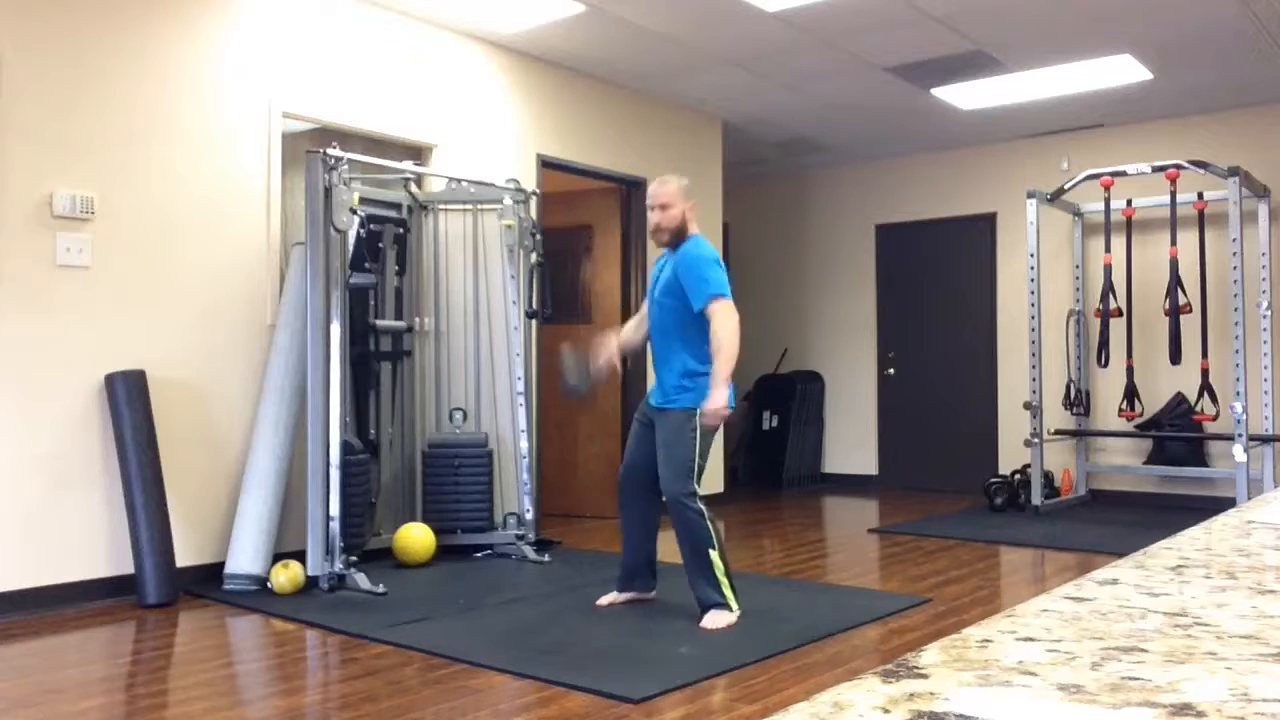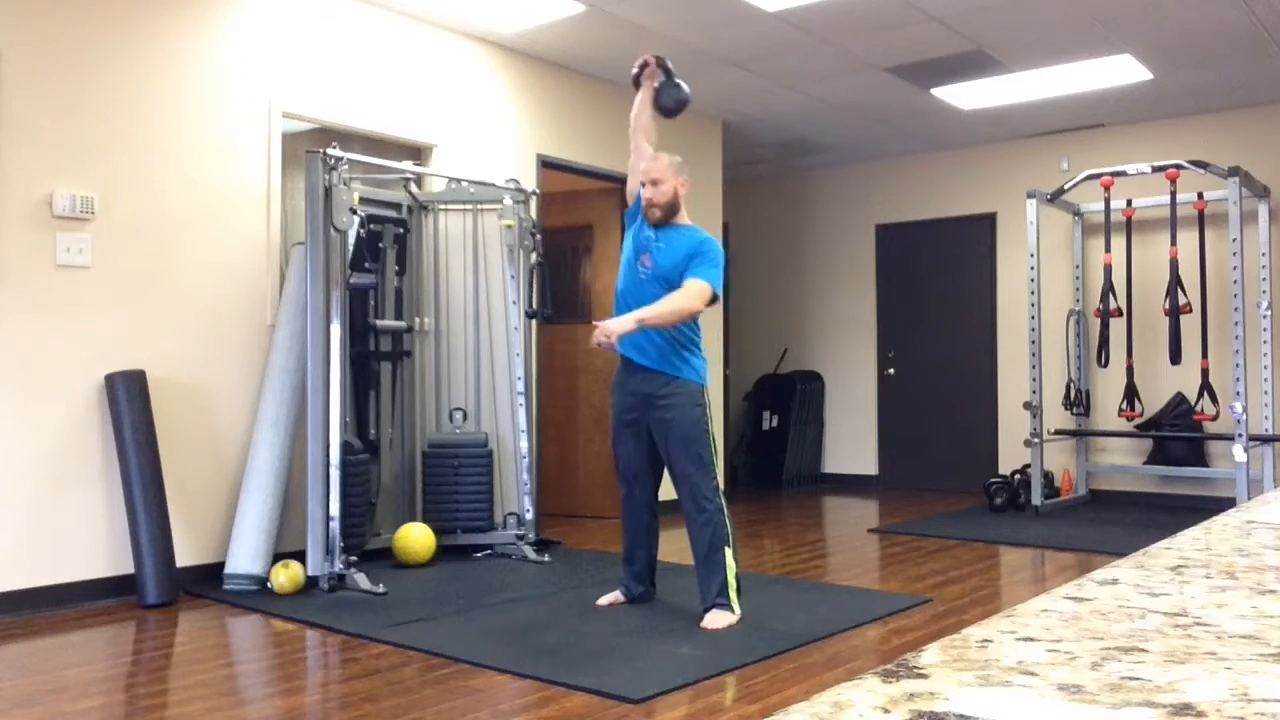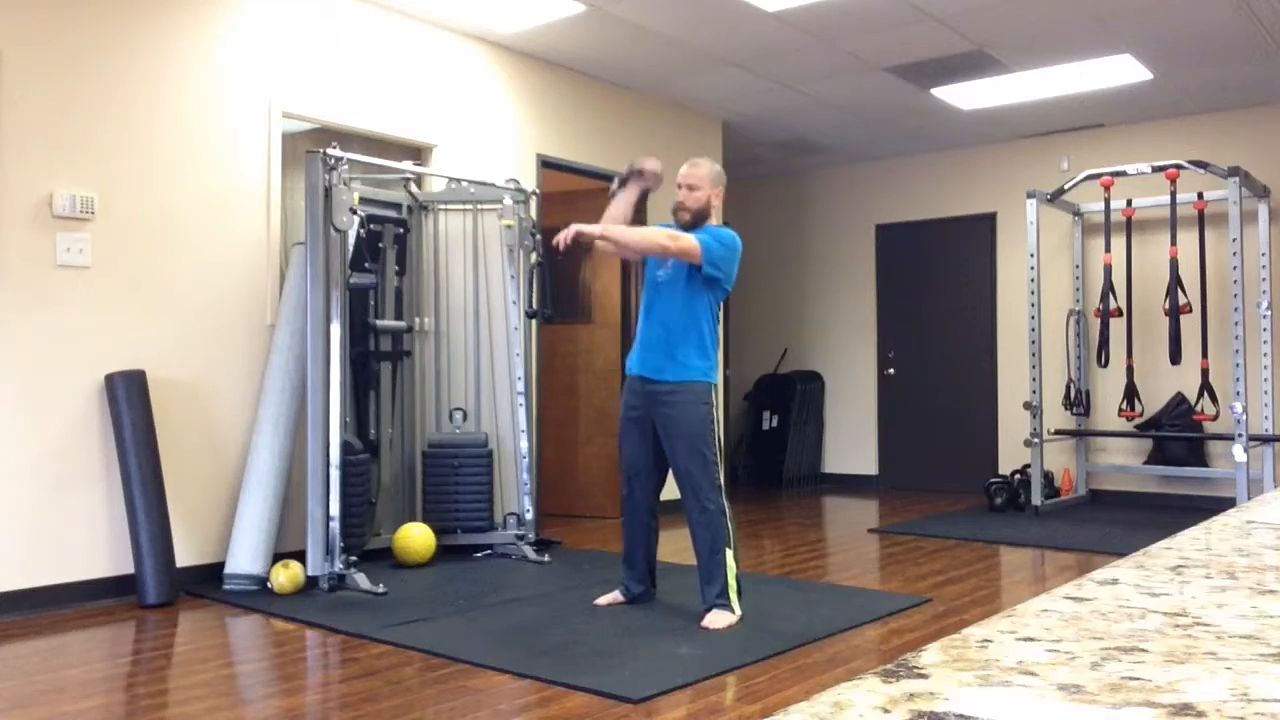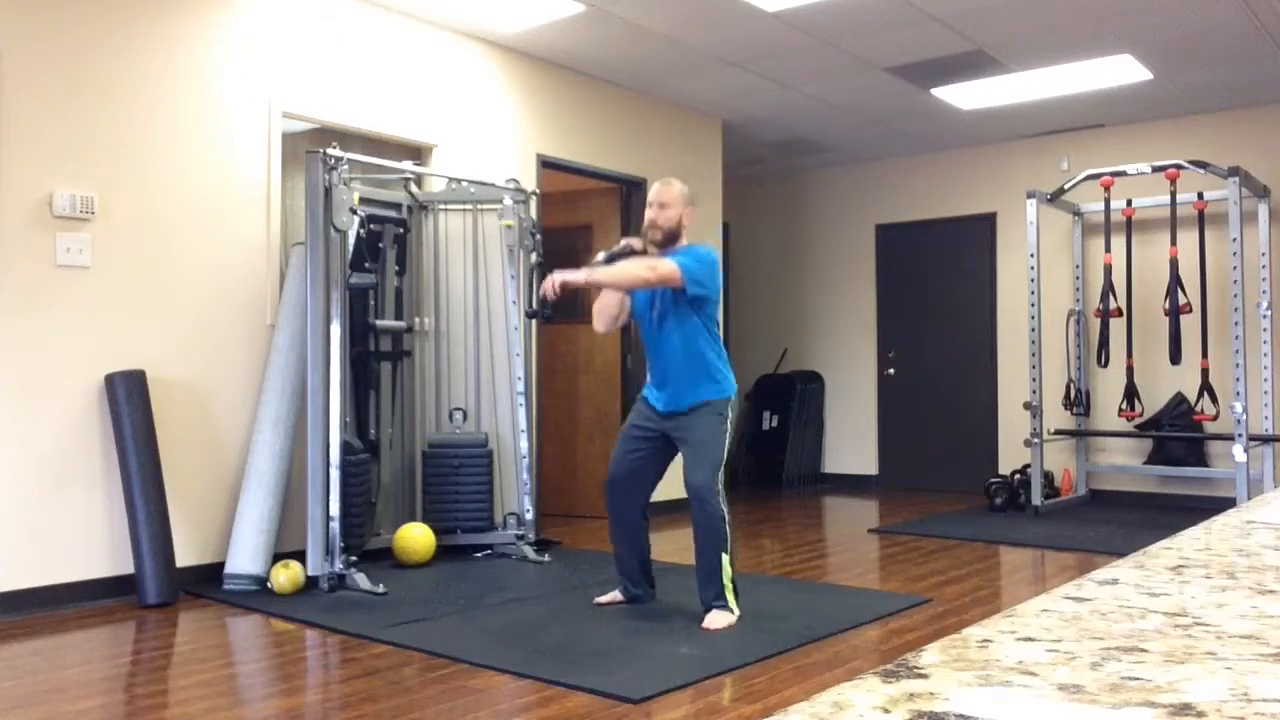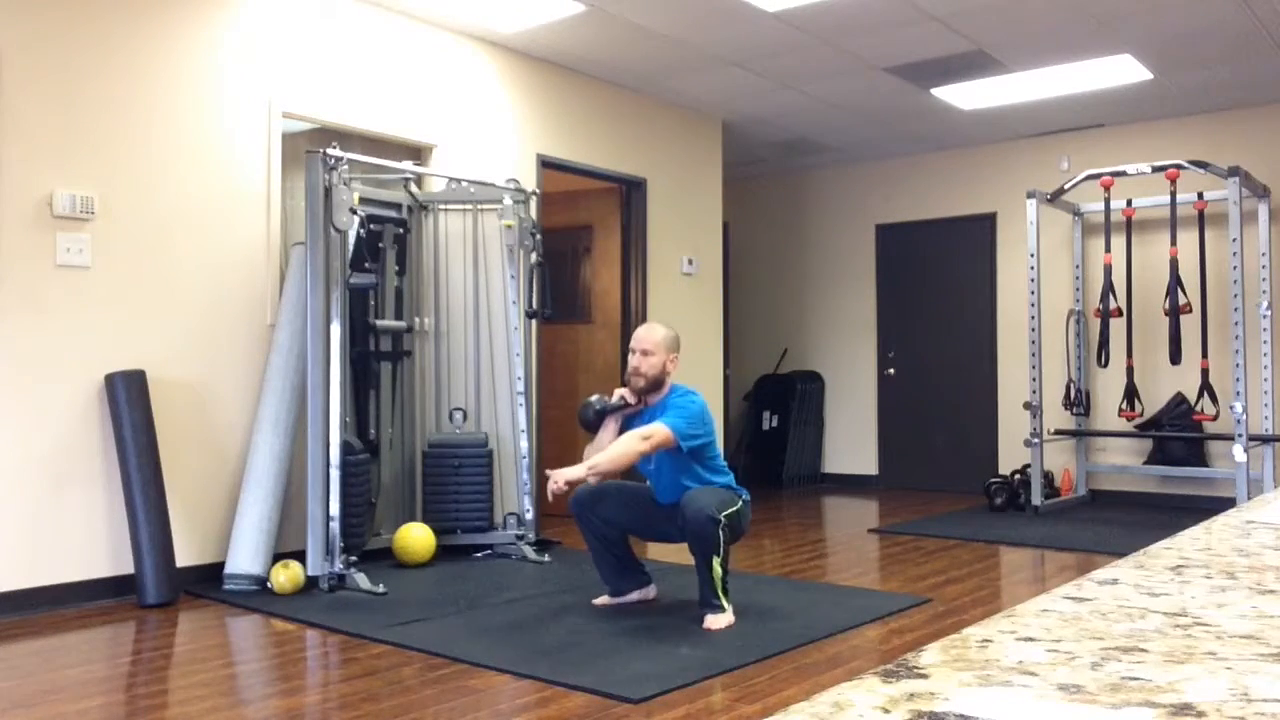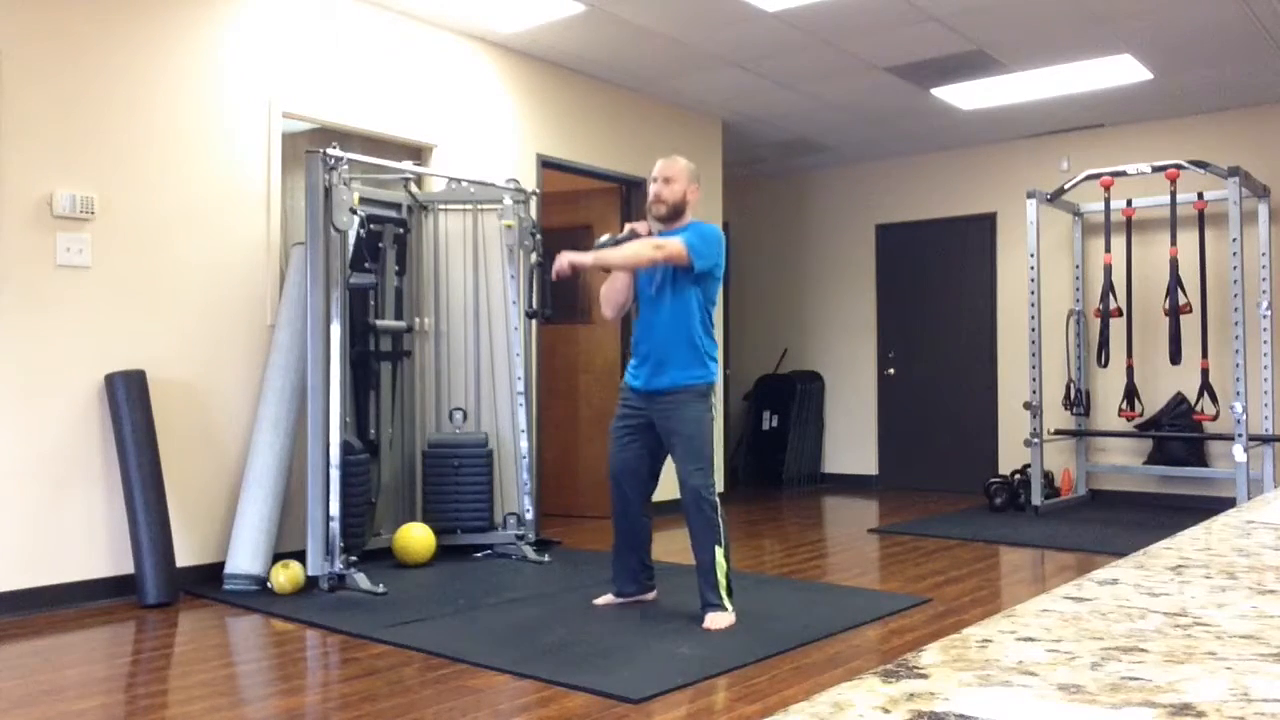
dt=0.7s
person 1, frame 1
left shoulder: (697, 257)
right shoulder: (666, 262)
left elbow: (724, 318)
right elbow: (646, 319)
left wrist: (720, 387)
right wrist: (616, 346)
left hip: (692, 402)
right hip: (659, 399)
left knee: (678, 491)
right knee: (635, 486)
left ankle: (720, 599)
right ankle: (636, 581)
person 1, frame 2
left shoulder: (703, 246)
right shoulder: (637, 223)
left elbow: (690, 300)
right elbow: (638, 140)
left wrist: (631, 320)
right wrist: (646, 87)
left hip: (677, 384)
right hip: (630, 378)
left knee: (699, 493)
right knee: (635, 490)
left ankle: (722, 599)
right ankle: (637, 585)
person 1, frame 3
left shoulder: (723, 242)
right shoulder: (663, 241)
left elbow: (668, 241)
right elbow: (614, 231)
left wrist: (592, 231)
right wrist: (635, 185)
left hip: (688, 386)
right hip: (640, 381)
left knee: (702, 494)
right knee: (636, 490)
left ankle: (723, 598)
right ankle: (636, 583)
person 1, frame 4
left shoulder: (700, 260)
right shoulder: (640, 262)
left elbow: (650, 274)
right elbow: (603, 323)
left wrist: (580, 276)
right wrist: (619, 263)
left hip: (706, 402)
right hip: (656, 401)
left knee: (703, 490)
right knee: (620, 484)
left ankle: (721, 600)
right ankle: (636, 585)
person 1, frame 5
left shoulder: (688, 407)
right shoulder: (630, 408)
left elbow: (644, 442)
right elbow: (596, 474)
left wrist: (579, 471)
right wrist: (613, 416)
left hip: (719, 502)
left knee: (698, 508)
right knee: (586, 500)
left ankle: (717, 603)
right ankle: (631, 583)
person 1, frame 6
left shoulder: (706, 237)
right shoulder: (644, 241)
left elbow: (657, 252)
right elbow: (611, 308)
left wrist: (586, 258)
right wrist: (627, 249)
left hip: (687, 389)
right hip: (637, 388)
left knee: (697, 492)
right knee: (627, 489)
left ankle: (717, 600)
right ankle: (633, 583)
